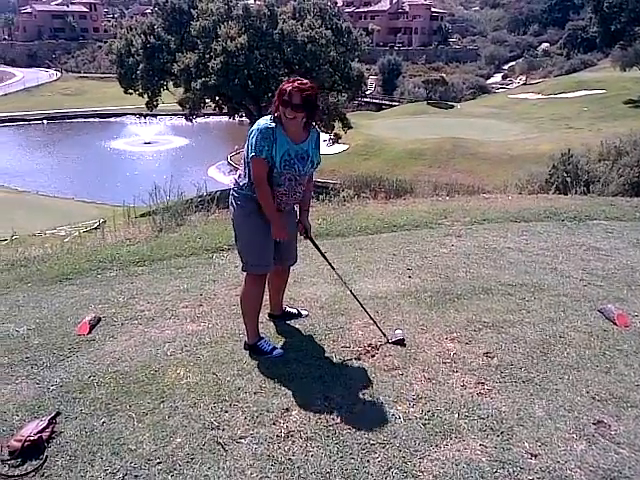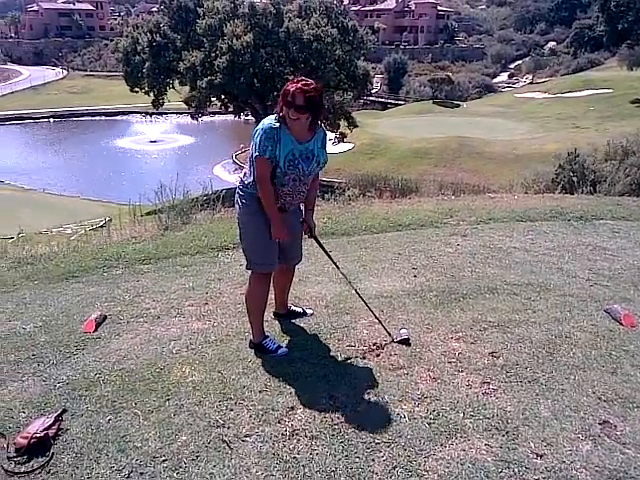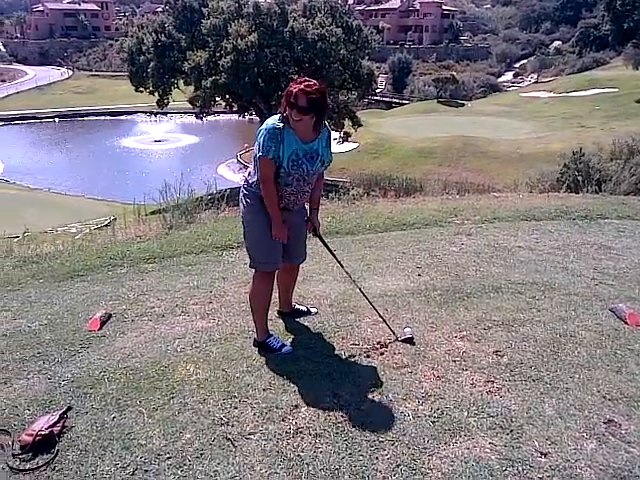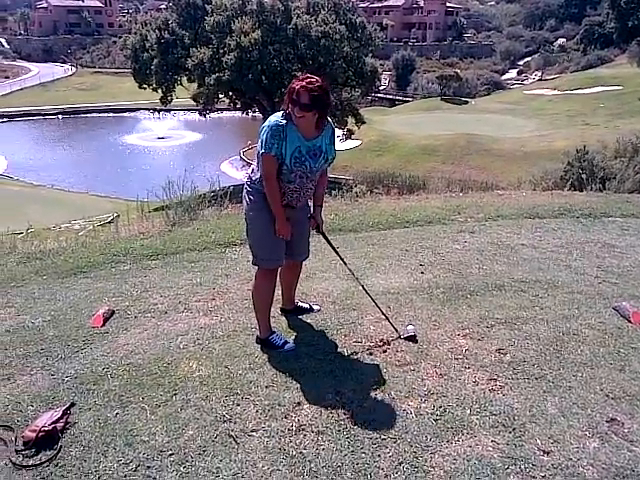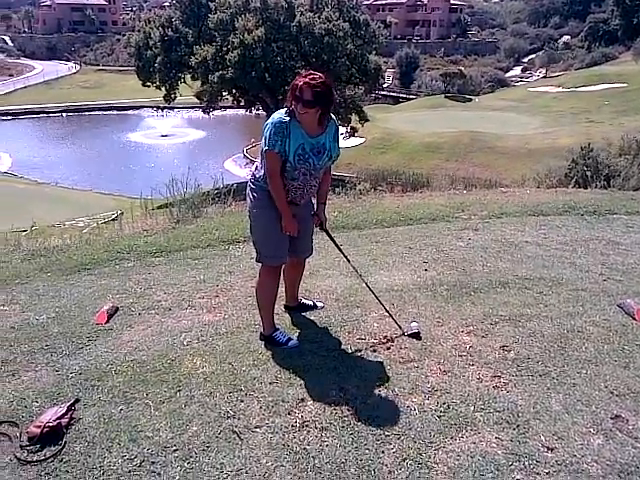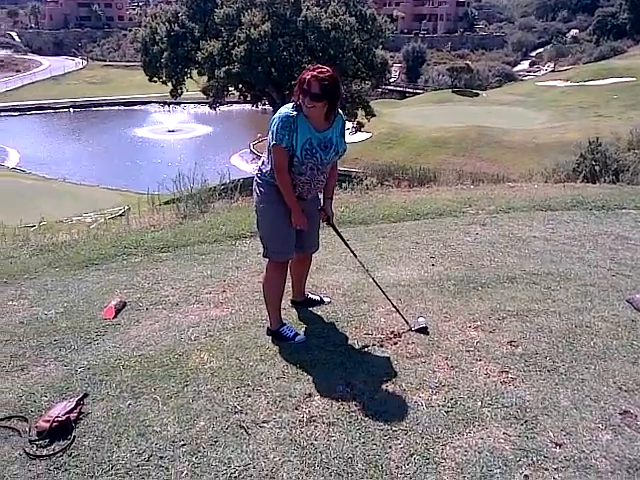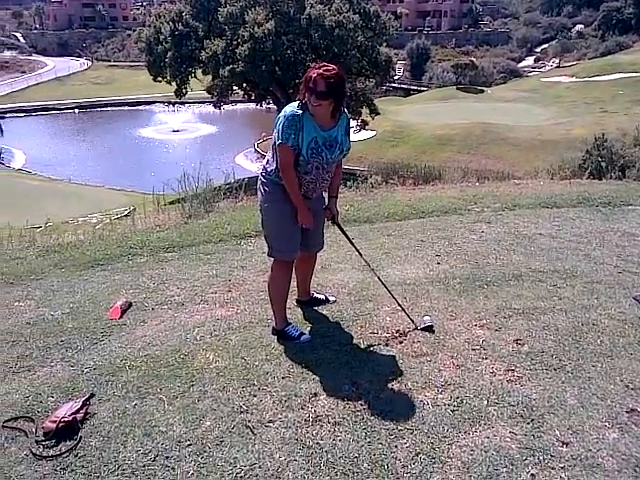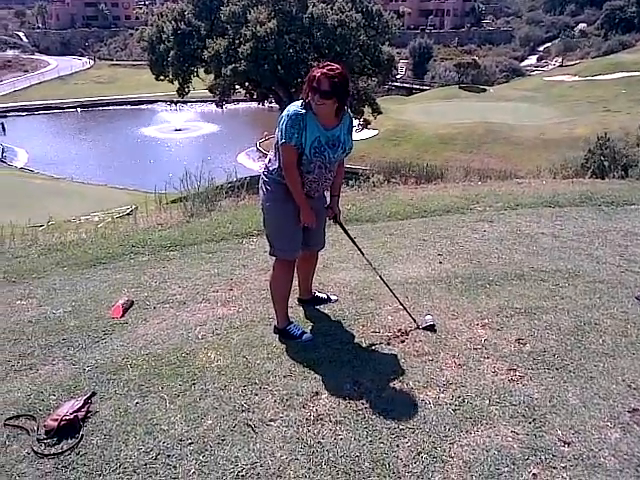
dt=0.1s
person 1, frame 1
left shoulder: (312, 134)
right shoulder: (265, 130)
left elbow: (307, 176)
right elbow: (259, 181)
left wrist: (304, 214)
right wrist: (275, 221)
left hip: (284, 207)
right hip: (252, 205)
left knee: (283, 263)
right knee: (258, 271)
left ankle: (277, 310)
right ankle: (253, 338)
person 1, frame 2
left shoulder: (318, 134)
right shoulder: (269, 130)
left elbow: (313, 176)
right elbow: (262, 181)
left wrist: (309, 213)
right wrist: (275, 221)
left hip: (289, 206)
right hip: (257, 205)
left knee: (288, 262)
right knee: (262, 270)
left ankle: (282, 308)
right ankle: (258, 337)
person 1, frame 3
left shoulder: (323, 133)
right shoulder: (273, 130)
left elbow: (318, 175)
right elbow: (266, 180)
left wrist: (313, 212)
right wrist: (276, 221)
left hip: (295, 205)
right hip: (261, 204)
left knee: (292, 261)
right knee: (266, 269)
left ankle: (286, 307)
right ankle: (262, 335)
person 1, frame 4
left shoulder: (327, 130)
right shoulder: (275, 127)
left elbow: (322, 172)
right elbow: (268, 177)
left wrist: (317, 209)
right wrist: (280, 218)
left hip: (298, 203)
right hip: (264, 201)
left knee: (295, 258)
right knee: (269, 266)
left ankle: (289, 304)
right ankle: (265, 333)
person 1, frame 5
left shoulder: (331, 127)
right shoulder: (279, 124)
left elbow: (325, 169)
right elbow: (273, 175)
left wrist: (320, 206)
right wrist: (286, 215)
left hip: (301, 200)
right hip: (268, 198)
left knee: (298, 255)
right knee: (272, 263)
left ankle: (293, 301)
right ankle: (268, 329)
person 1, frame 6
left shoulder: (337, 121)
right shoulder: (287, 118)
left elbow: (332, 164)
right elbow: (280, 169)
left wrist: (327, 201)
right wrist: (295, 210)
left hip: (308, 195)
right hip: (275, 193)
left knee: (305, 250)
right knee: (279, 258)
left ankle: (299, 296)
right ankle: (275, 324)
person 1, frame 7
left shoulder: (342, 120)
right shoulder: (292, 117)
left elbow: (336, 163)
right elbow: (286, 168)
left wrist: (332, 200)
right wrist: (301, 208)
left hip: (312, 193)
right hip: (280, 192)
left knee: (310, 249)
right knee: (285, 257)
left ankle: (305, 296)
right ankle: (280, 324)
person 1, frame 8
left shoulder: (345, 119)
right shoulder: (295, 116)
left elbow: (338, 162)
right elbow: (289, 167)
left wrist: (334, 199)
right wrist: (304, 207)
left hip: (314, 192)
right hip: (282, 191)
left knee: (311, 248)
right knee: (286, 256)
left ankle: (306, 294)
right ankle: (282, 323)
